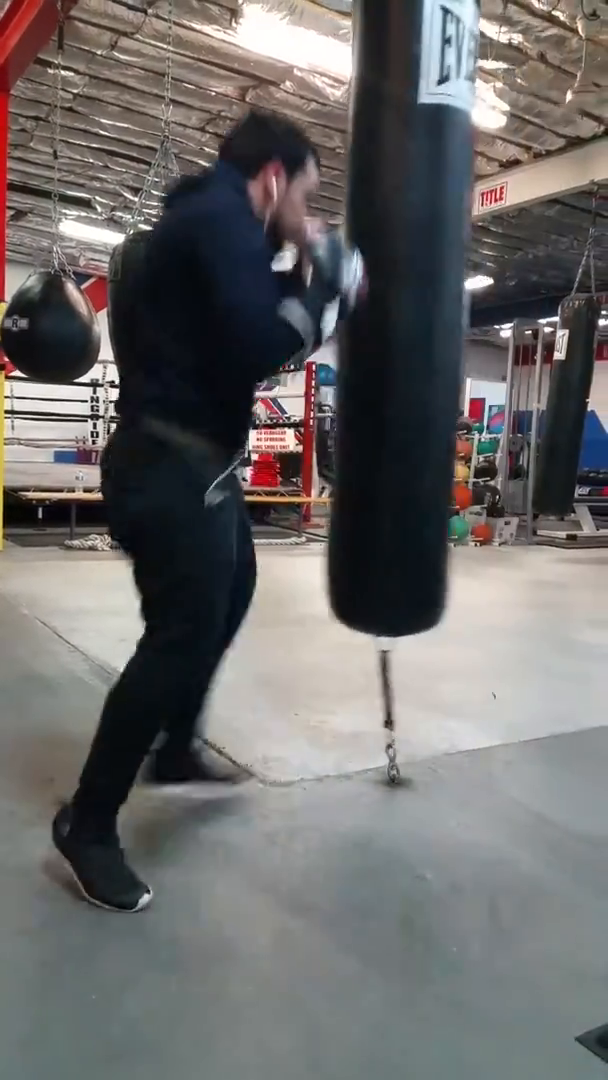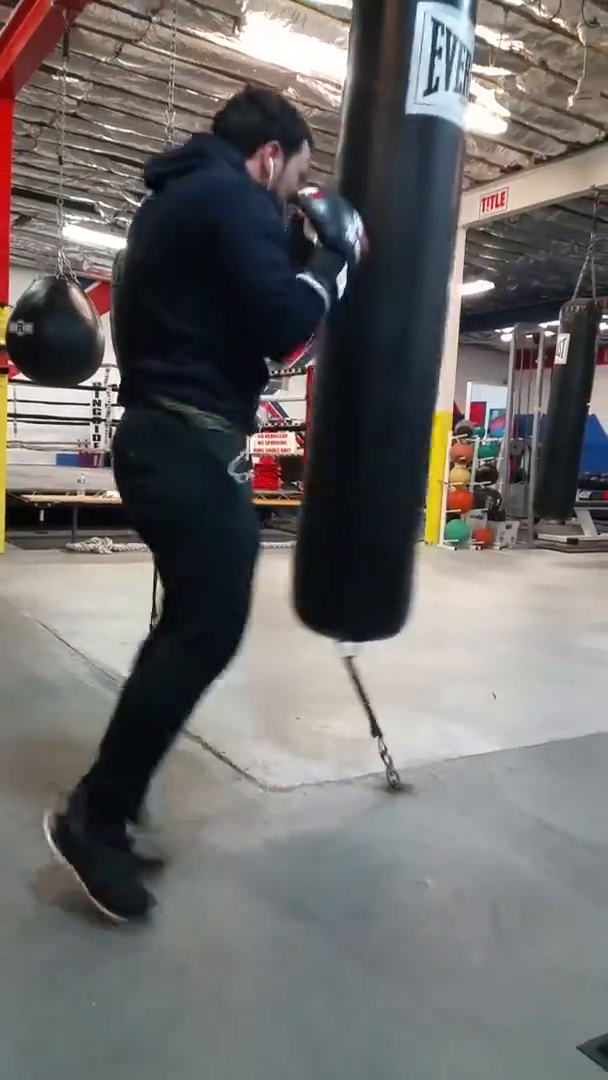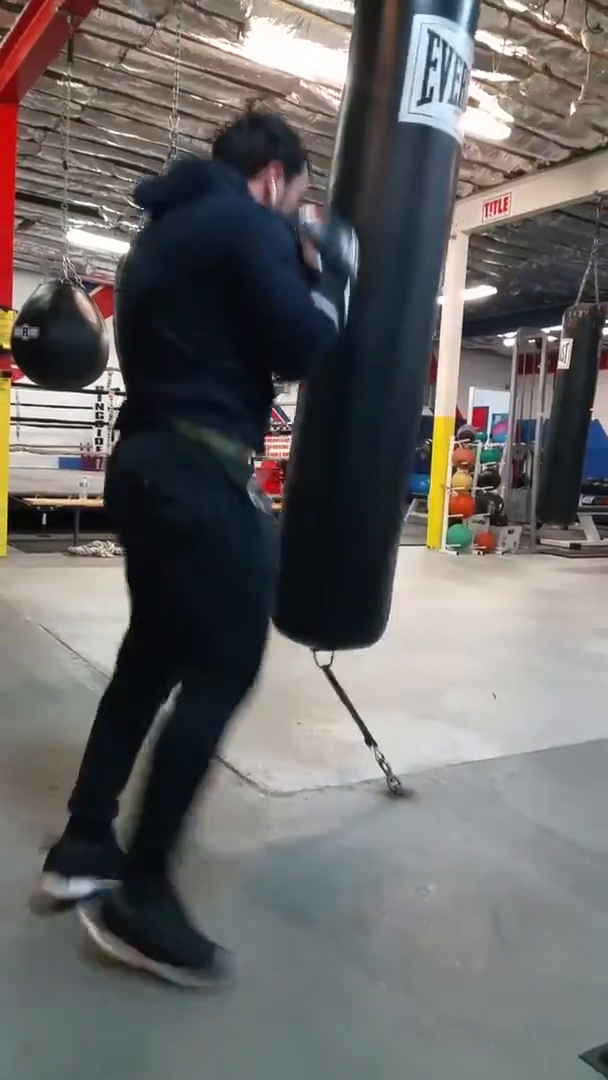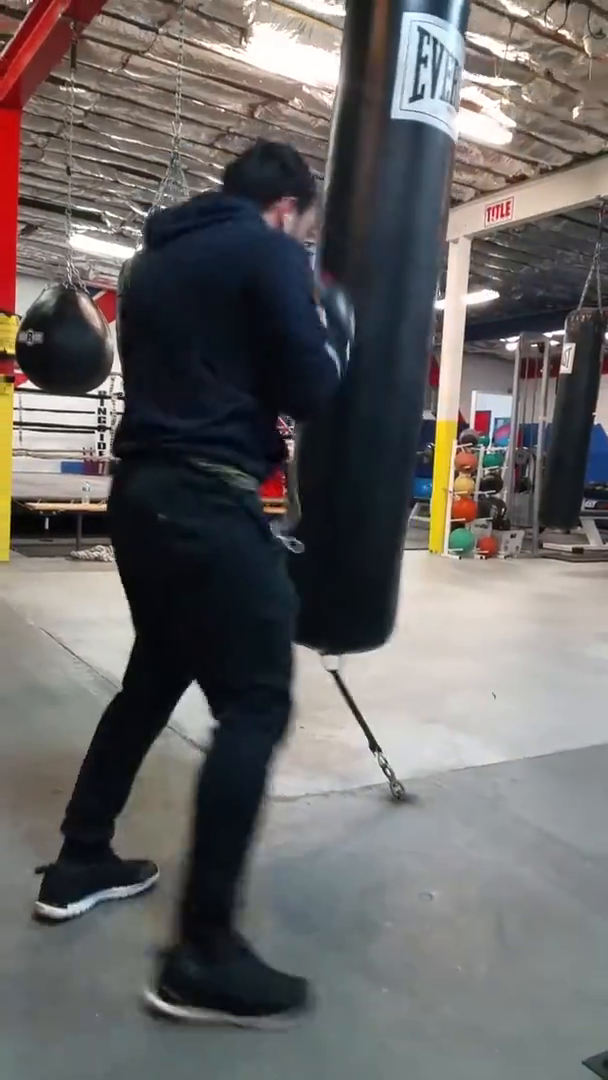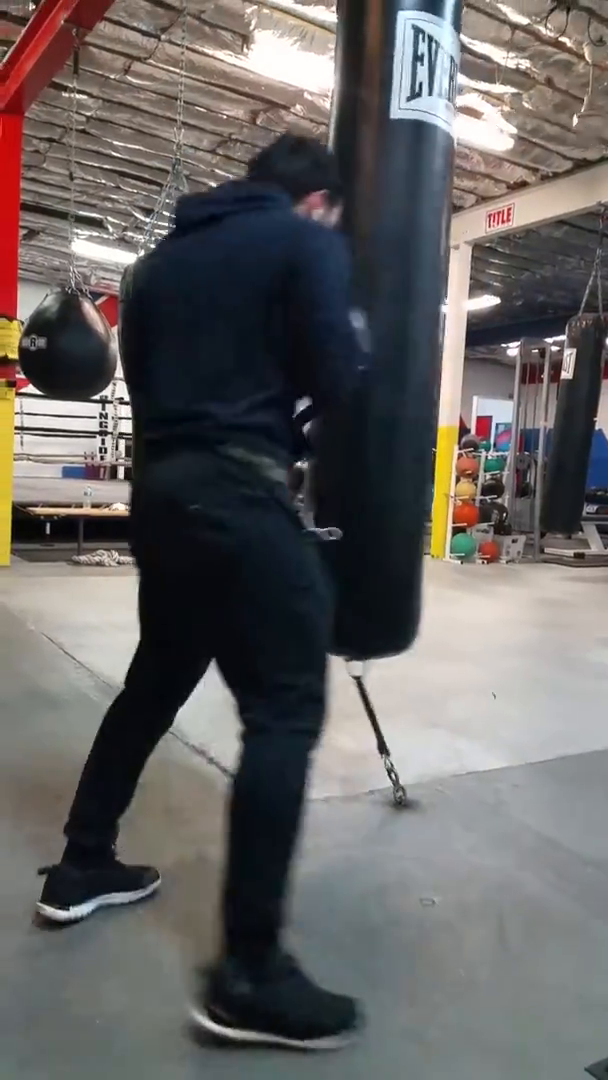
dt=0.1s
person 1, frame 1
left shoulder: (207, 218)
right shoulder: (224, 222)
right elbow: (256, 348)
left wrist: (304, 290)
right wrist: (319, 289)
left hip: (194, 461)
right hip: (173, 466)
left knee: (225, 599)
right knee: (184, 636)
left ankle: (173, 749)
right ankle: (86, 824)
person 1, frame 2
left shoulder: (172, 202)
right shoulder: (234, 198)
right elbow: (285, 323)
left wrist: (313, 246)
right wrist: (336, 252)
left hip: (159, 434)
right hip: (190, 444)
left knee: (191, 621)
right knee: (204, 633)
left ankle: (102, 818)
right ankle: (96, 830)
person 1, frame 3
left shoulder: (168, 227)
right shoulder: (248, 224)
right elbow: (294, 348)
left wrist: (293, 272)
right wrist: (331, 281)
left hip: (149, 462)
right hip: (198, 469)
left knee: (155, 652)
right knee: (222, 668)
left ankle: (83, 845)
right ankle: (137, 894)
person 1, frame 4
left shoulder: (151, 263)
right shoulder: (270, 255)
right elbow: (311, 389)
right wrist: (332, 338)
left hip: (140, 494)
right hip: (210, 500)
left knee: (155, 676)
right knee: (254, 708)
left ankle: (80, 861)
right ankle: (200, 954)
person 1, frame 5
left shoulder: (167, 254)
right shoulder: (306, 246)
right elbow: (331, 381)
right wrist: (341, 331)
left hip: (160, 484)
right hip: (237, 493)
left knee: (158, 675)
right knee: (286, 709)
left ankle: (81, 866)
right ankle: (248, 974)
